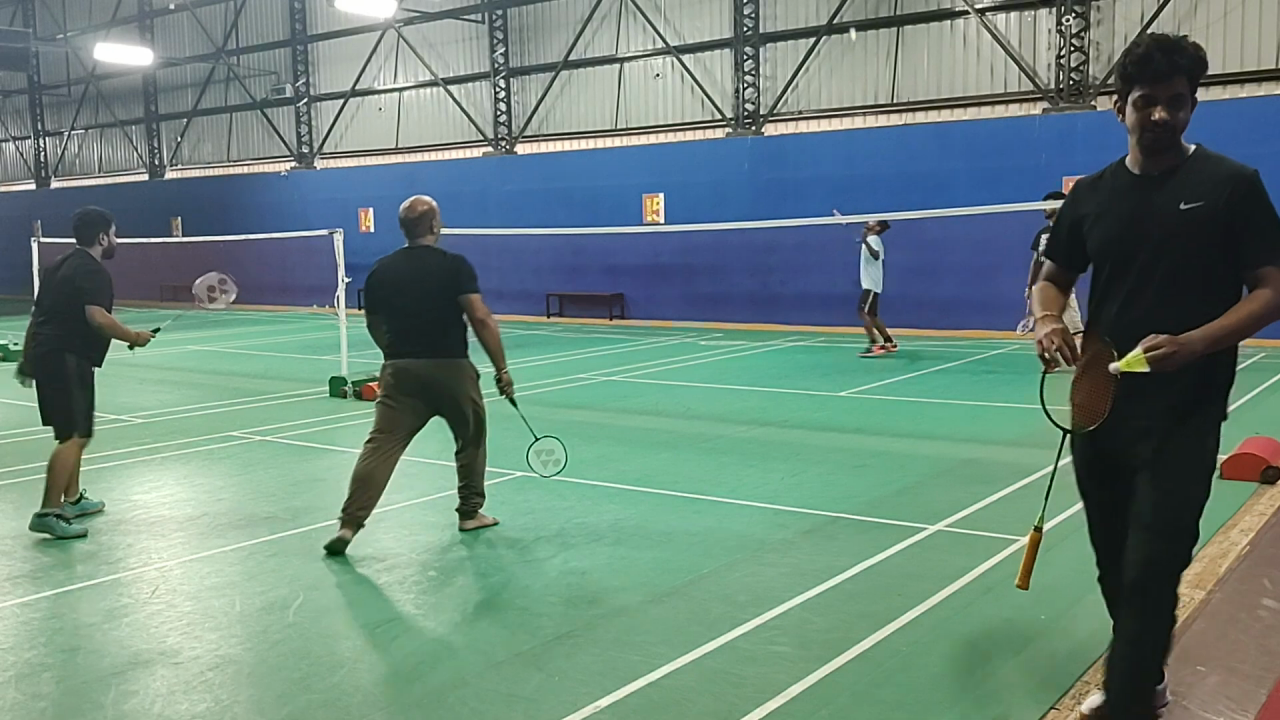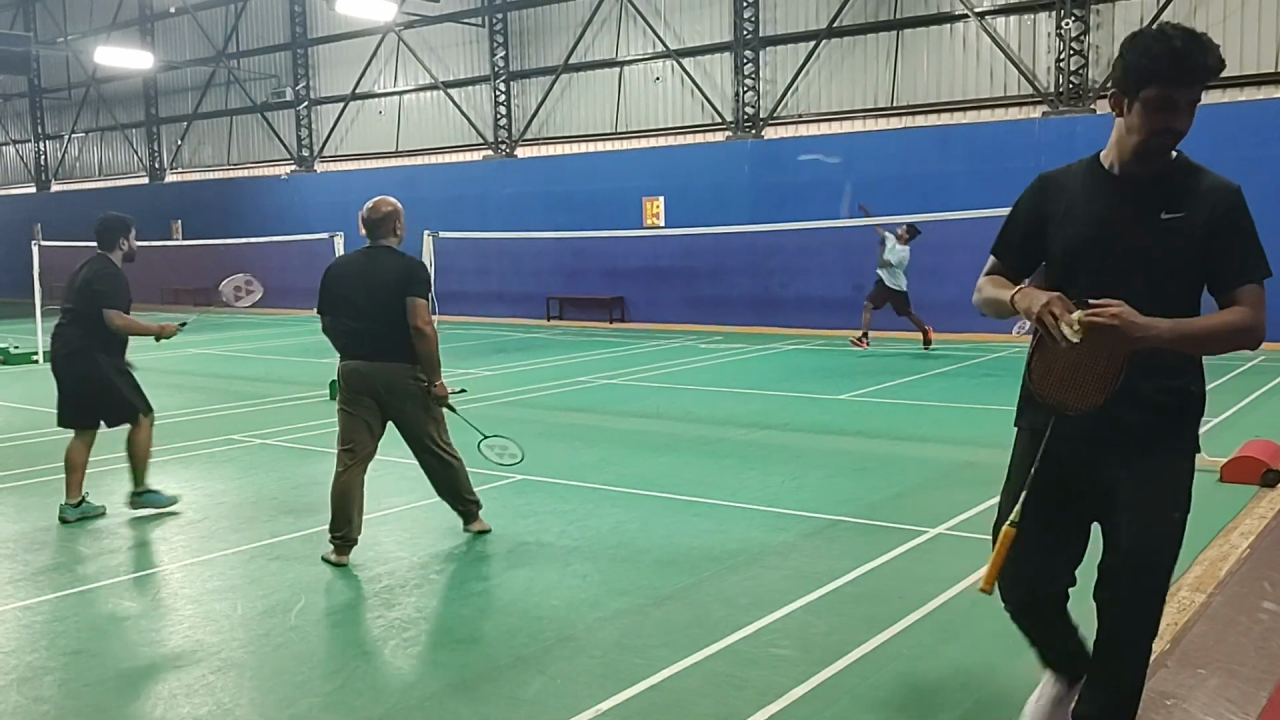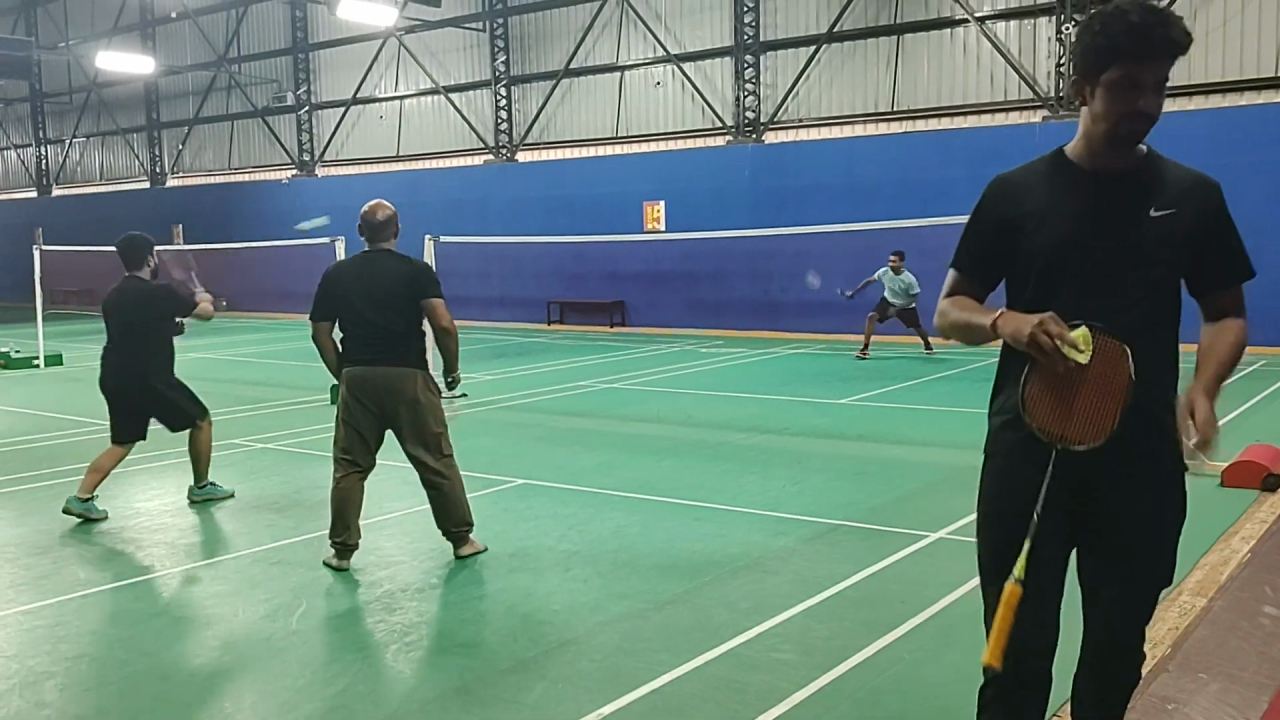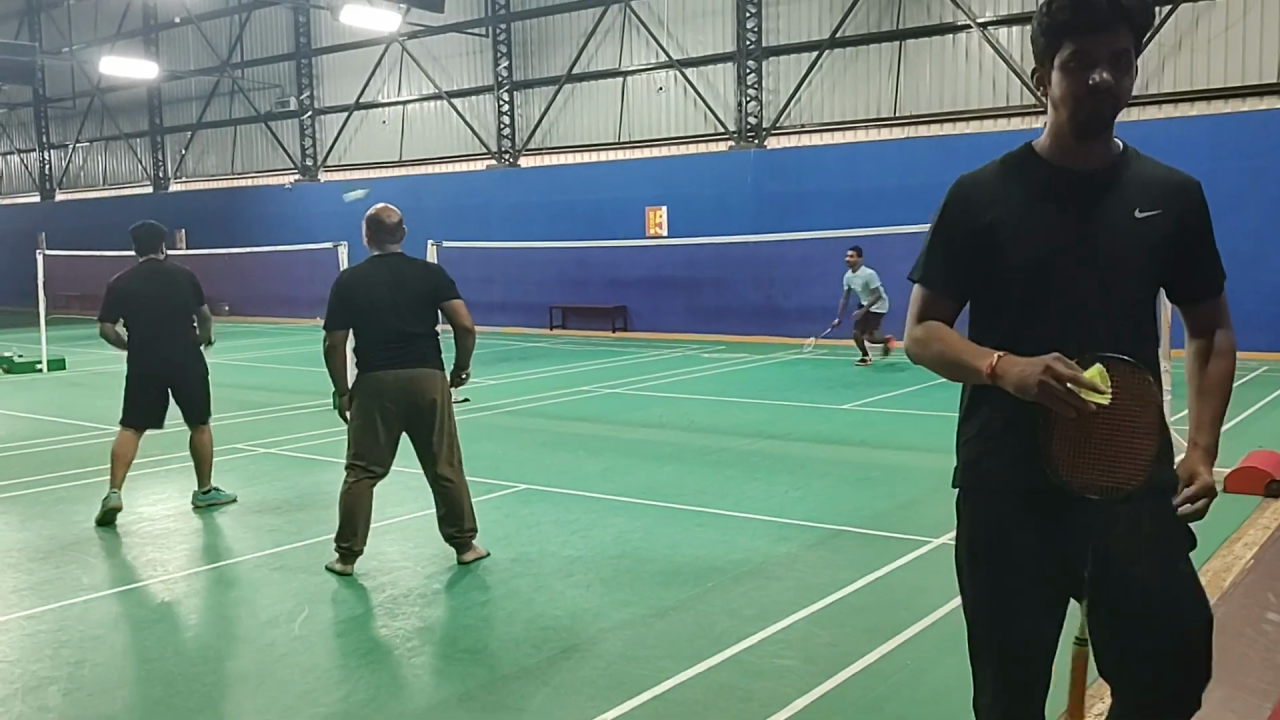
dt=0.3s
person 1, frame 1
right shoulder: (1090, 193)
right elbow: (1050, 279)
left wrist: (1194, 344)
right wrist: (1048, 321)
left hip: (1182, 417)
right hip: (1100, 409)
left knee: (1151, 566)
right knee: (1113, 560)
person 1, frame 2
left shoulder: (1215, 201)
right shoulder: (1053, 190)
left elbow: (1249, 322)
right elbow: (986, 287)
left wrist: (1155, 332)
right wrist: (1023, 298)
left hip: (1156, 441)
right hip: (1054, 426)
left knee: (1130, 603)
right knee: (1022, 580)
person 1, frame 3
left shoulder: (1192, 196)
right shoulder: (1015, 193)
left elbow: (1229, 316)
right elbow: (950, 308)
left wrist: (1203, 389)
right wrist: (1003, 323)
left hip: (1142, 459)
right hip: (1027, 449)
left knee: (1117, 635)
right knee: (1019, 645)
person 1, frame 4
left shoulder: (1172, 197)
right shoulder: (980, 196)
left elbow: (1211, 330)
right elbow: (921, 334)
left wrist: (1201, 450)
right wrist: (1004, 370)
left hip: (1135, 480)
right hip: (1007, 486)
person 2, frame 1
left shoulder: (381, 270)
right shoulder: (455, 265)
left elbow: (374, 325)
right elbow: (481, 318)
right wrist: (501, 369)
left hip: (400, 369)
right hip: (451, 368)
left knee: (379, 447)
right knee: (472, 438)
left ankle: (349, 524)
right ankle: (471, 512)
person 2, frame 2
left shoulder: (336, 269)
right shoulder: (410, 268)
left elbow: (328, 326)
right elbow: (420, 326)
right wrist: (435, 378)
left hip: (355, 372)
right hip: (403, 373)
left knee: (351, 459)
right knee: (437, 450)
left ankle: (342, 545)
right ankle: (471, 515)
person 2, frame 3
left shoulder: (336, 274)
right shoulder: (417, 271)
left elbow: (320, 334)
right elbow: (444, 325)
left wrist: (344, 375)
right wrist: (452, 369)
left hip: (358, 379)
right hip: (409, 378)
left knee: (350, 467)
right knee: (437, 463)
left ankle: (342, 550)
right ankle: (462, 538)
person 2, frame 4
left shoulder: (348, 281)
right shoulder: (431, 273)
left elbow: (334, 345)
right elbow: (465, 326)
left wrist: (342, 392)
right wrist: (461, 368)
left hip: (375, 383)
right hip: (427, 379)
left knee: (362, 471)
right knee: (445, 467)
left ankle: (347, 555)
right ankle: (464, 544)
person 3, frame 1
left shoulder: (60, 266)
right shoulder: (93, 272)
left elbow: (39, 314)
right elbow: (97, 318)
left wrist: (27, 357)
right wrist: (133, 336)
left hip: (51, 356)
right hip: (68, 359)
left knee: (76, 432)
right knee: (75, 436)
left ankle: (72, 498)
right ankle: (49, 513)
person 3, frame 2
left shoulder: (88, 269)
right shoulder: (111, 276)
right elbow: (114, 320)
right wrist: (156, 330)
left hip: (67, 357)
right hip: (93, 360)
left knee: (85, 430)
right knee: (142, 418)
left ankle: (73, 502)
right ankle: (141, 491)
person 3, frame 3
left shoulder: (114, 297)
right shoulder: (157, 292)
right elbow: (204, 311)
left wrist: (170, 326)
right wrist: (204, 299)
left hip: (114, 377)
right hip: (149, 376)
left knee: (122, 442)
right knee: (201, 421)
left ankle: (82, 497)
right ankle: (201, 486)
person 3, frame 4
left shoulder: (120, 283)
right shoulder: (184, 276)
left elbow: (106, 330)
right elbow: (205, 317)
right wrist: (205, 336)
left hip: (143, 364)
right hip: (186, 360)
left knee: (130, 429)
right knee: (200, 425)
left ankle: (114, 493)
right ankle: (205, 490)
